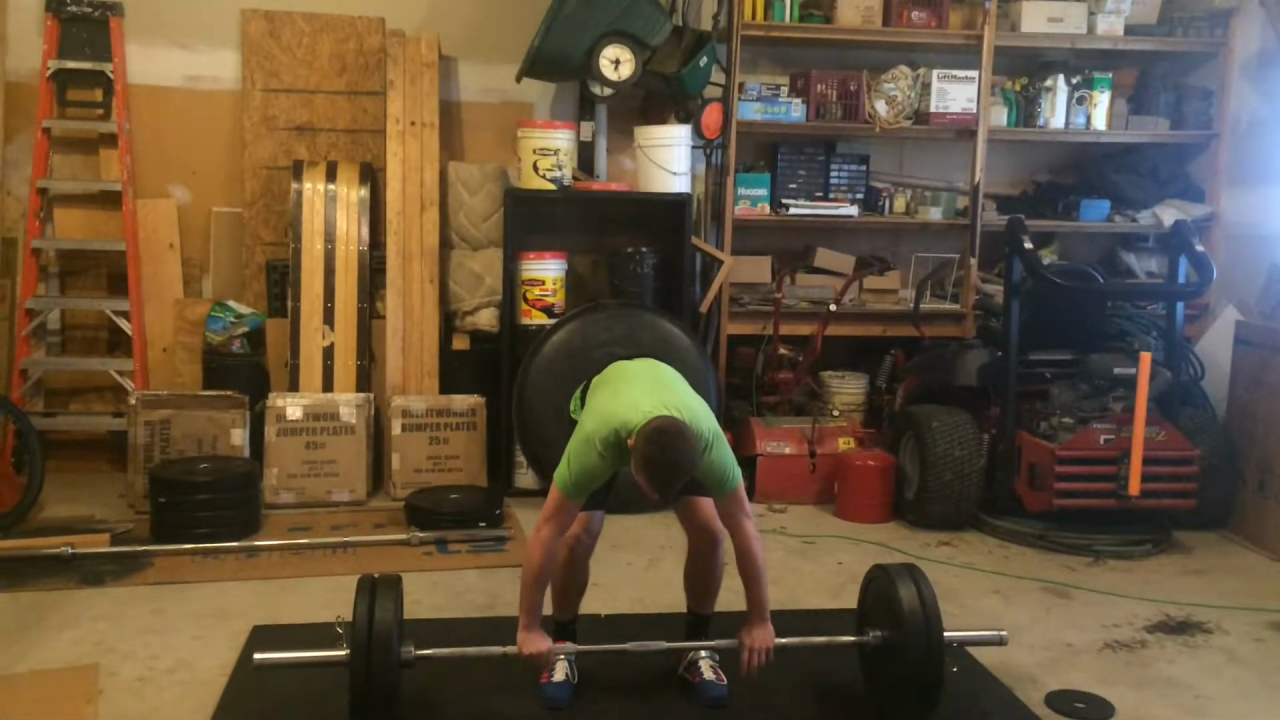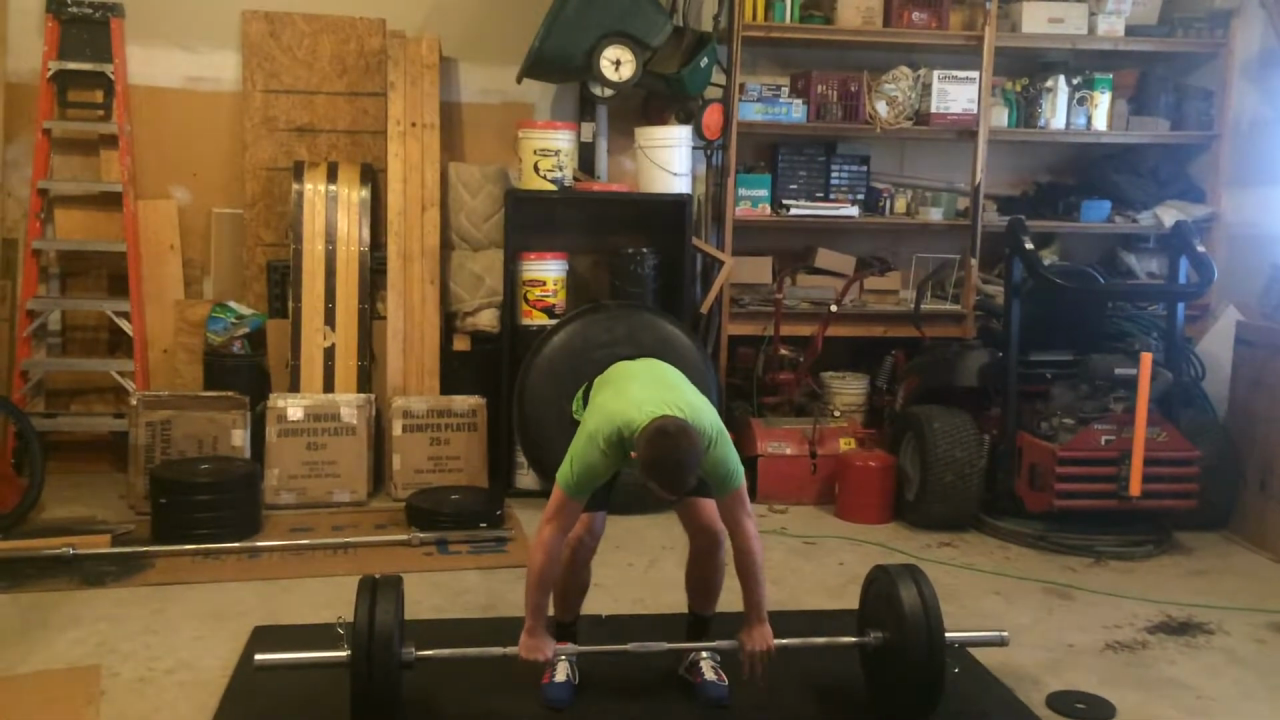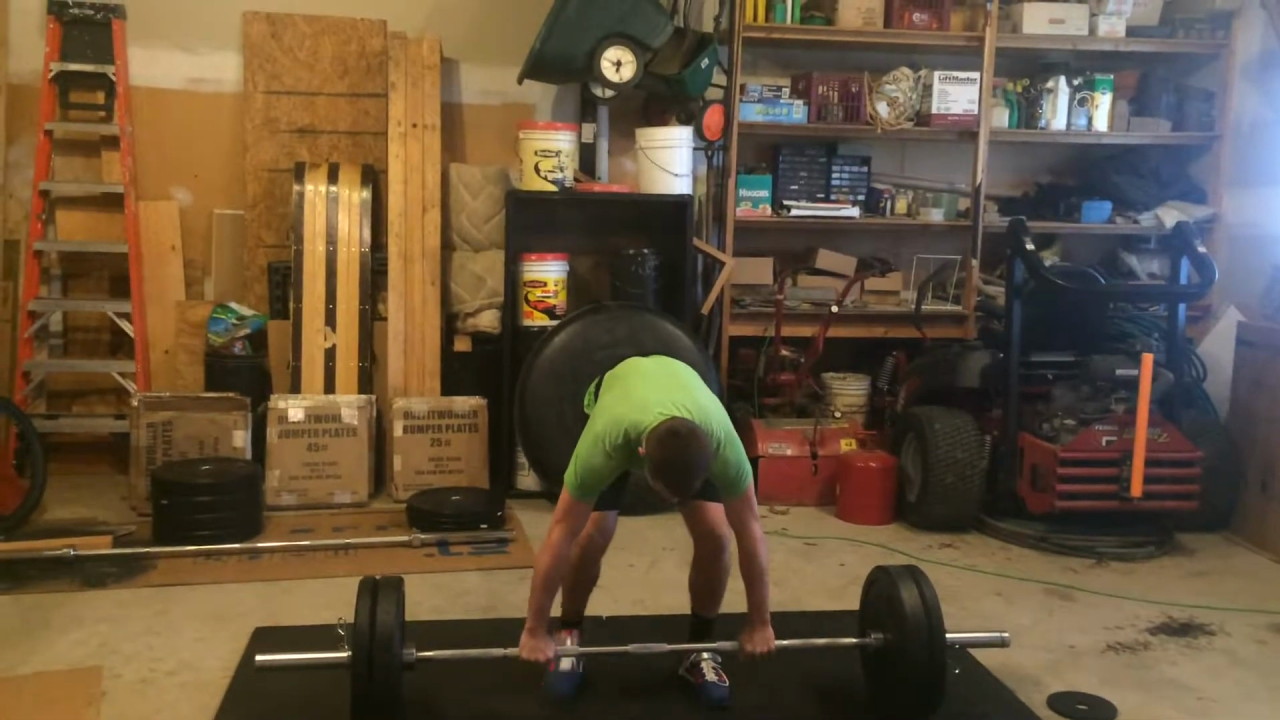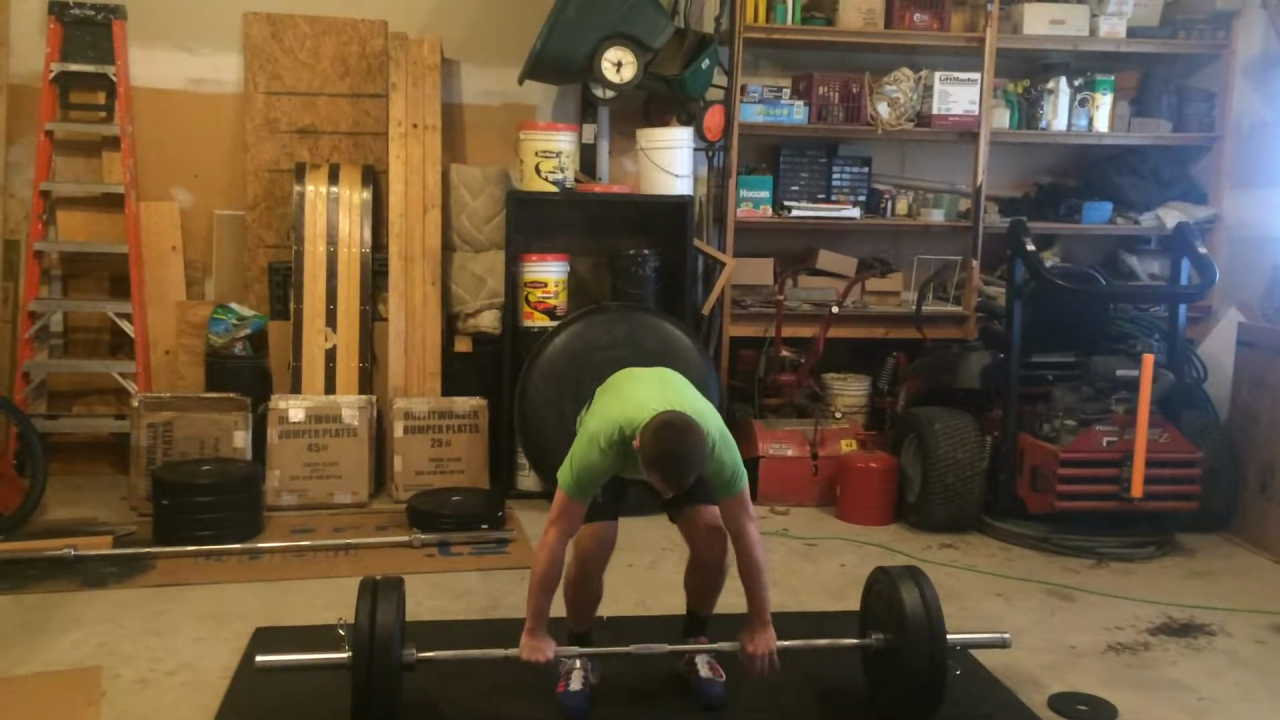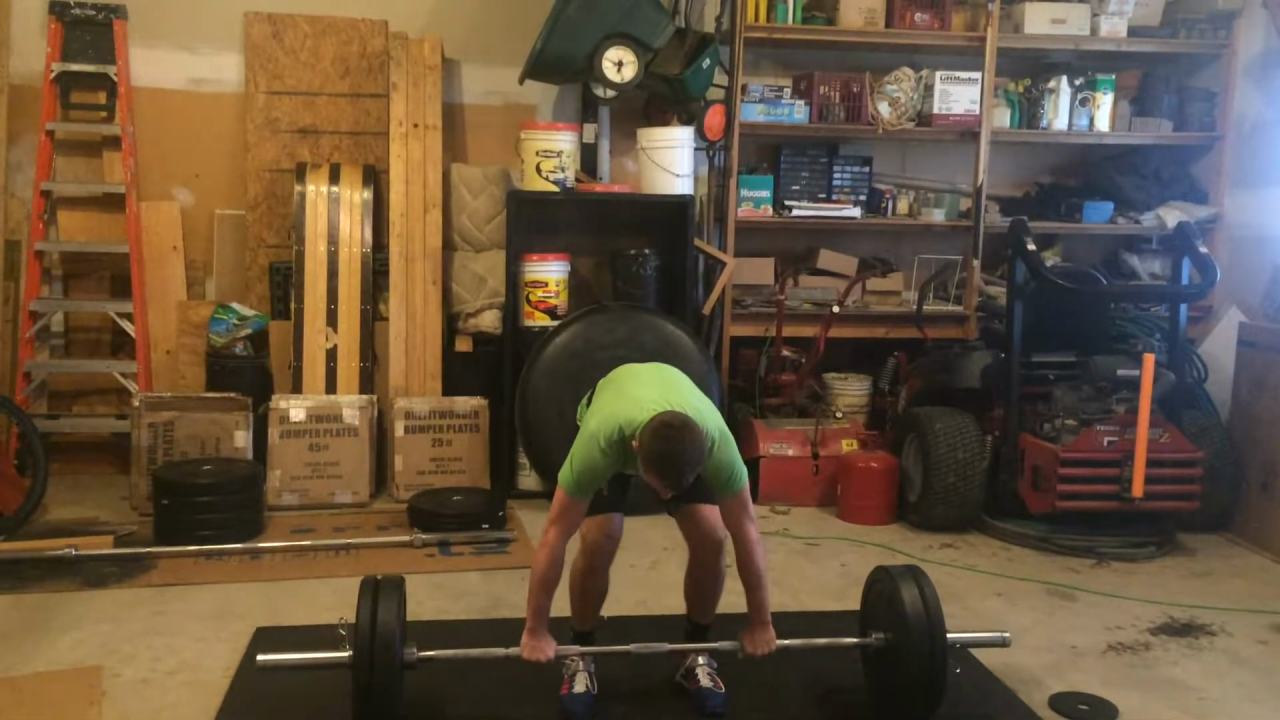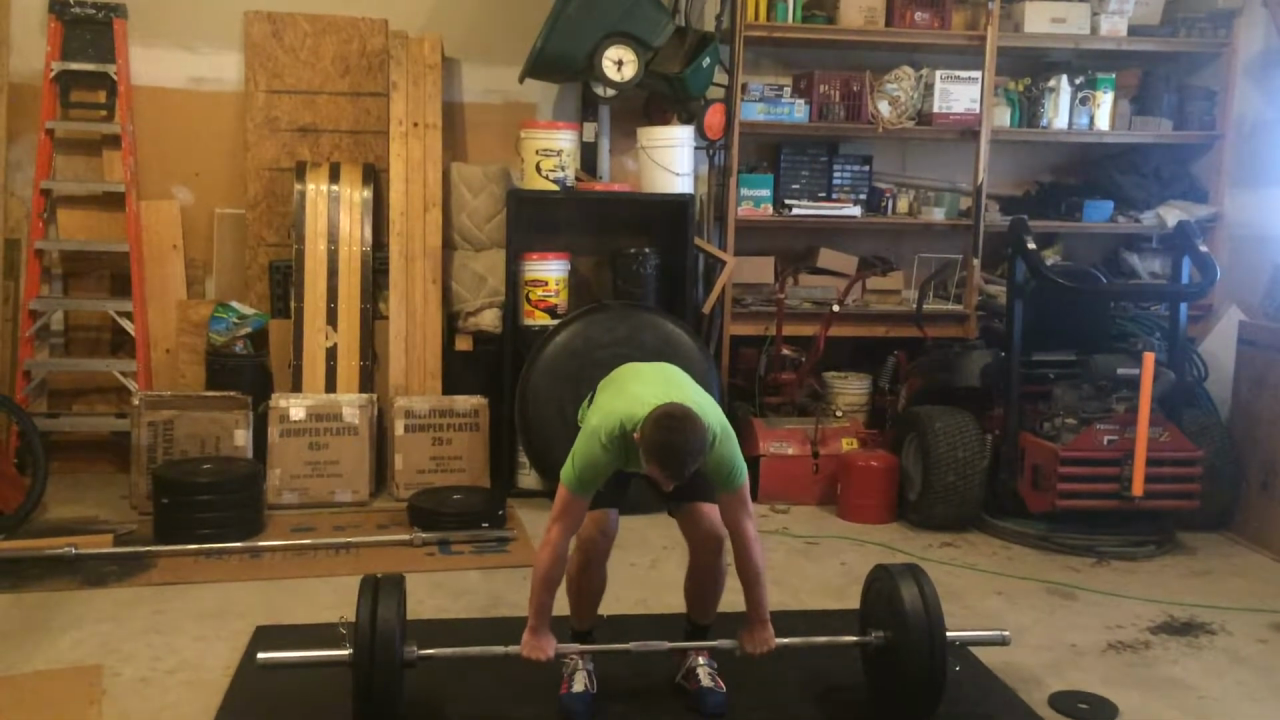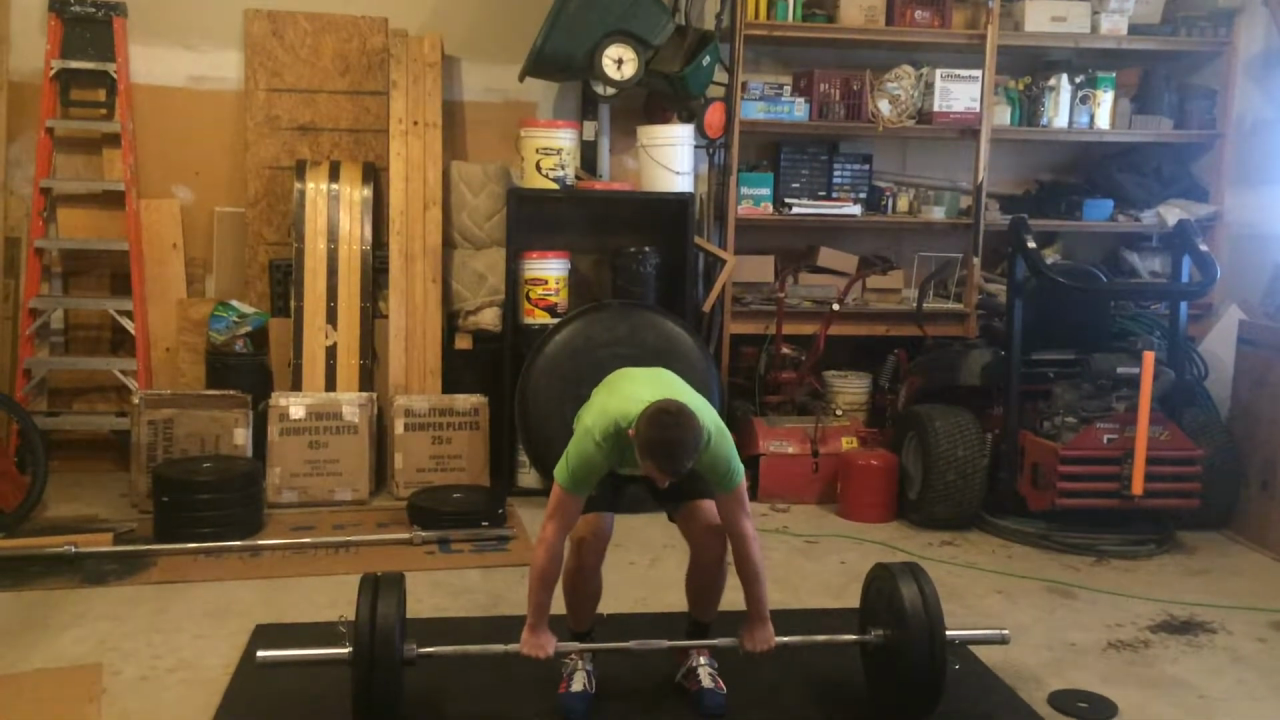
dt=0.3s
person 1, frame 1
left shoulder: (708, 442)
right shoulder: (595, 441)
left elbow: (742, 527)
right elbow: (548, 531)
left wrist: (760, 620)
right wrist: (529, 626)
left knee: (708, 532)
right knee: (578, 537)
left ankle: (697, 647)
right ankle: (562, 648)
person 1, frame 2
left shoulder: (712, 440)
right shoulder: (598, 440)
left elbow: (743, 528)
right elbow: (552, 532)
left wrist: (757, 622)
right wrist: (534, 630)
left knee: (710, 533)
right knee: (580, 539)
left ankle: (698, 648)
right ankle: (564, 648)
person 1, frame 3
left shoulder: (722, 442)
right shoulder: (606, 441)
left elbow: (749, 530)
right elbow: (561, 532)
left wrist: (760, 623)
right wrist: (535, 630)
left knee: (714, 538)
right knee: (592, 536)
left ankle: (700, 648)
right ankle: (568, 636)
person 1, frame 4
left shoulder: (717, 444)
right shoulder: (599, 443)
left elbow: (745, 531)
right elbow: (555, 536)
left wrist: (760, 624)
right wrist: (534, 631)
left hip: (687, 448)
right hip: (612, 432)
left knee: (712, 536)
right knee: (591, 551)
left ankle: (695, 639)
right ankle: (577, 655)
person 1, frame 5
left shoulder: (716, 442)
right shoulder: (600, 441)
left elbow: (745, 531)
right elbow: (555, 534)
left wrist: (760, 623)
right wrist: (535, 630)
left hip: (683, 433)
right hip: (611, 424)
left knee: (710, 541)
right knee: (598, 544)
left ankle: (695, 652)
right ankle: (581, 655)
person 1, frame 6
left shoulder: (718, 439)
right shoulder: (601, 438)
left elbow: (743, 530)
right elbow: (559, 532)
left wrist: (759, 622)
right wrist: (537, 629)
left hip: (686, 443)
right hip: (613, 432)
left knee: (710, 539)
right knee: (593, 540)
left ankle: (696, 654)
right ankle: (581, 654)
person 1, frame 7
left shoulder: (713, 438)
right shoulder: (596, 438)
left elbow: (742, 529)
right elbow: (553, 532)
left wrist: (759, 619)
right wrist: (536, 626)
left hip: (680, 446)
right hip: (610, 452)
left knee: (712, 536)
right knee: (586, 541)
left ankle: (697, 653)
right ankle: (579, 655)
